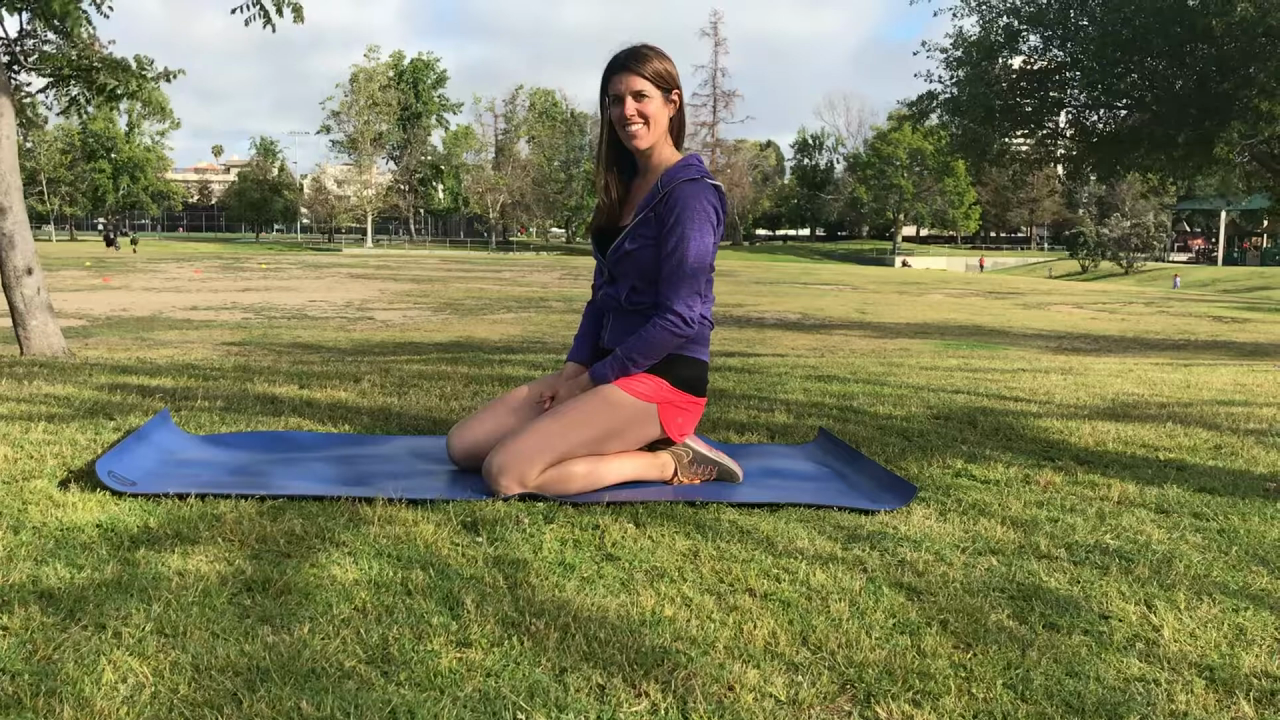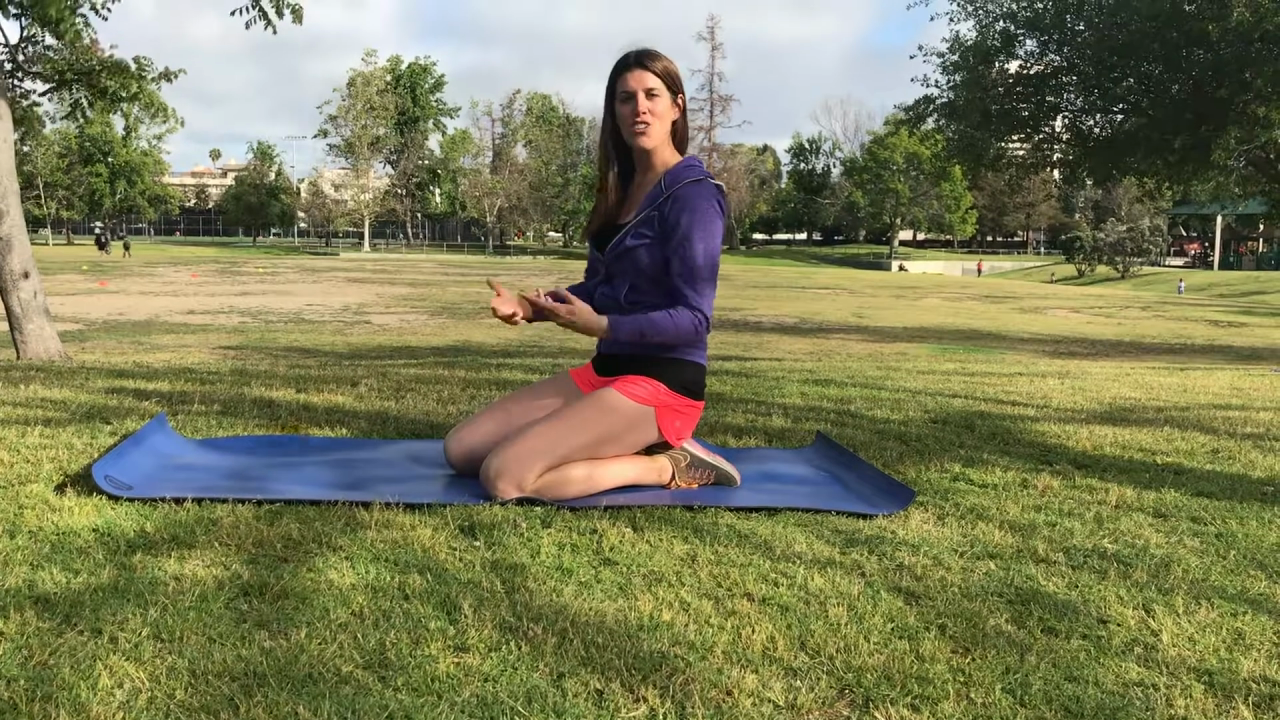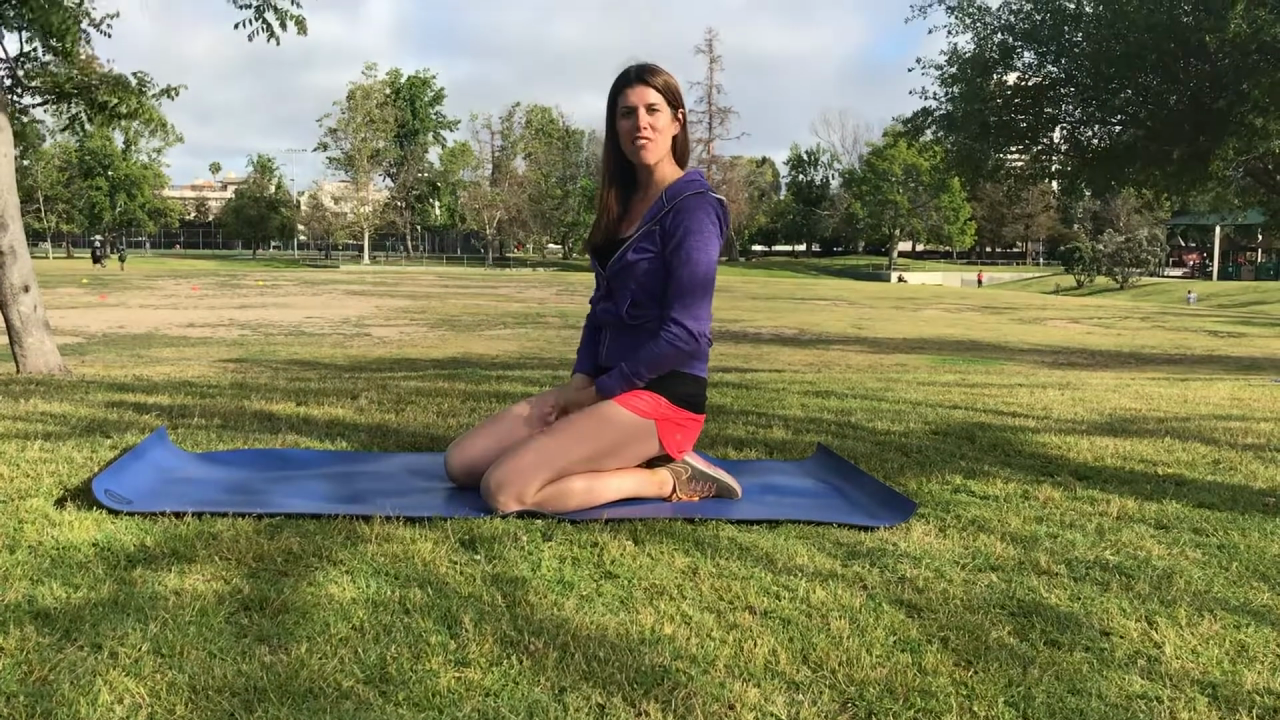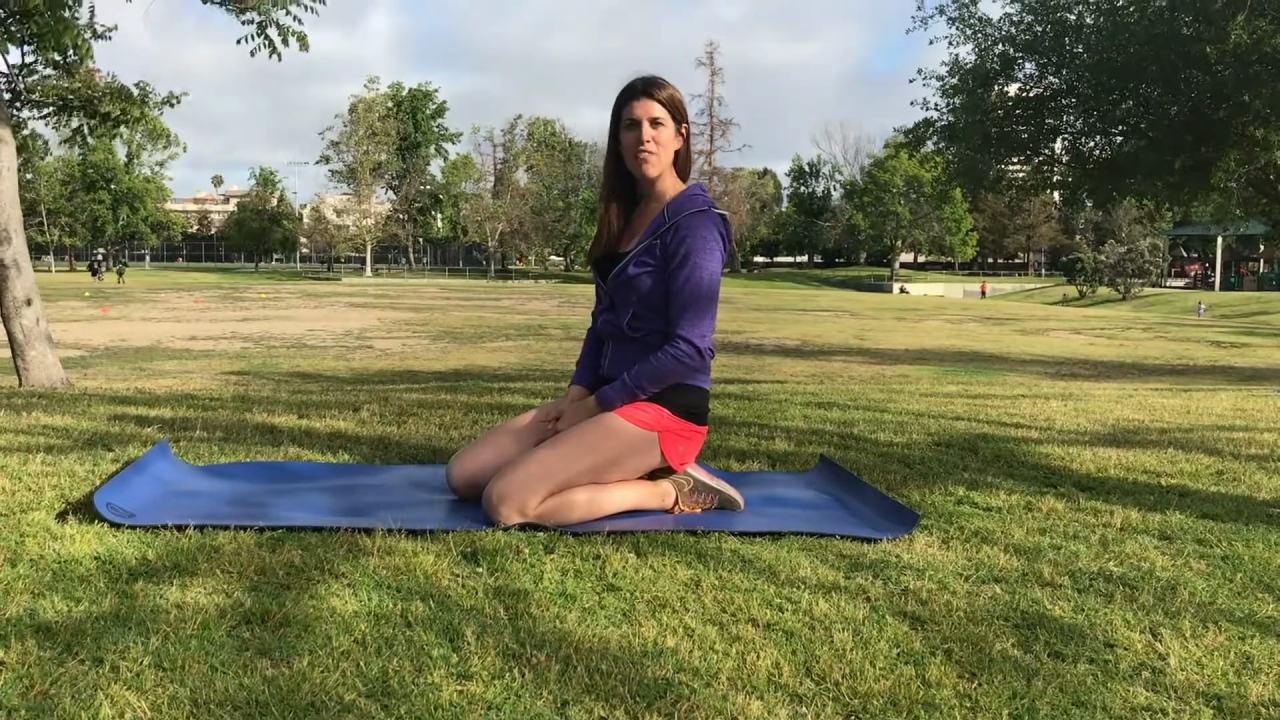
dt=0.5s
person 1, frame 1
left shoulder: (689, 193)
right shoulder: (624, 187)
left elbow: (680, 318)
left wrist: (590, 381)
right wrist: (574, 368)
left hip: (665, 378)
right hip: (611, 367)
left knee: (506, 472)
right knee: (463, 445)
left ankle: (669, 462)
right ankle: (640, 442)
person 1, frame 2
left shoulder: (692, 194)
right shoulder: (620, 188)
left elbow: (694, 317)
left wrist: (602, 328)
right wrist: (529, 304)
left hip: (663, 382)
right hip: (607, 369)
left knee: (503, 476)
right knee: (460, 448)
left ankle: (667, 466)
right ankle: (638, 447)
person 1, frame 3
left shoulder: (693, 209)
right shoulder: (622, 202)
left elbow: (686, 333)
left wrist: (597, 391)
right wrist: (580, 381)
left hip: (662, 396)
right hip: (607, 386)
left knee: (504, 489)
right knee: (462, 462)
left ankle: (668, 478)
right ankle: (641, 459)
person 1, frame 4
left shoulder: (695, 224)
right shoulder: (623, 214)
left elbow: (689, 348)
left wrist: (596, 405)
right wrist: (576, 393)
left hip: (665, 407)
right hip: (608, 396)
left knee: (506, 502)
right knee: (463, 473)
left ankle: (670, 490)
right ankle: (644, 472)
